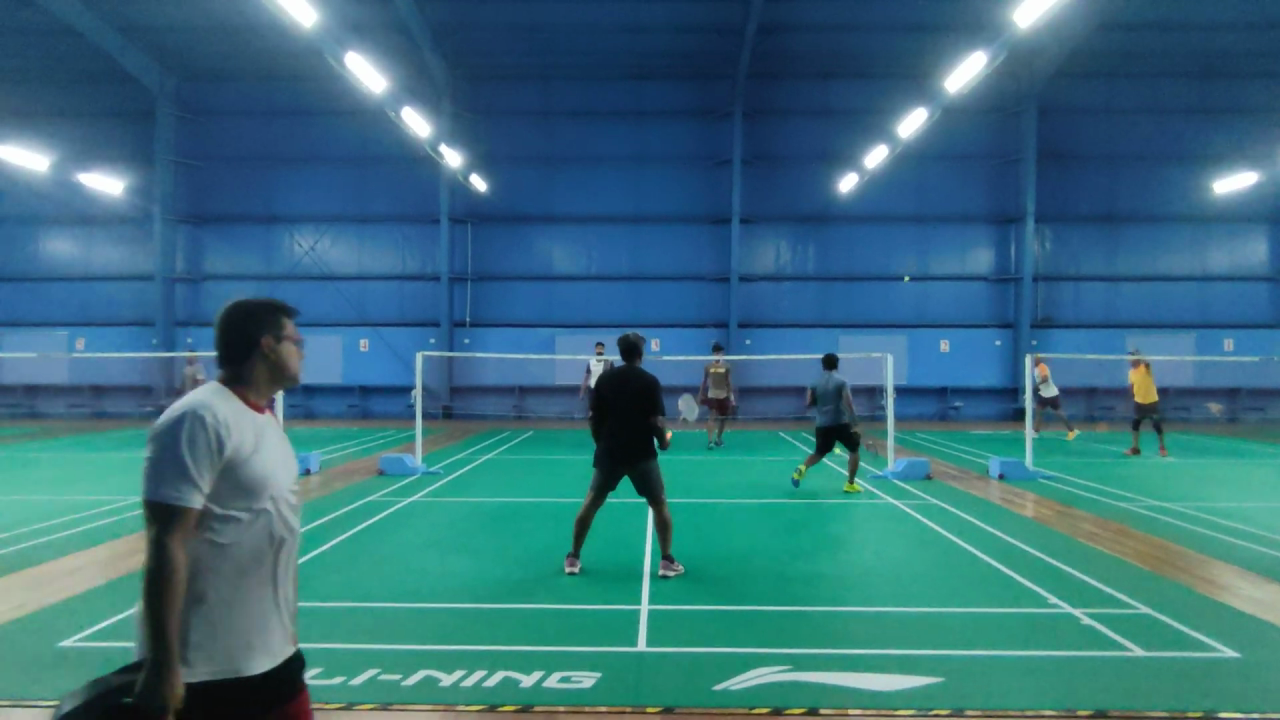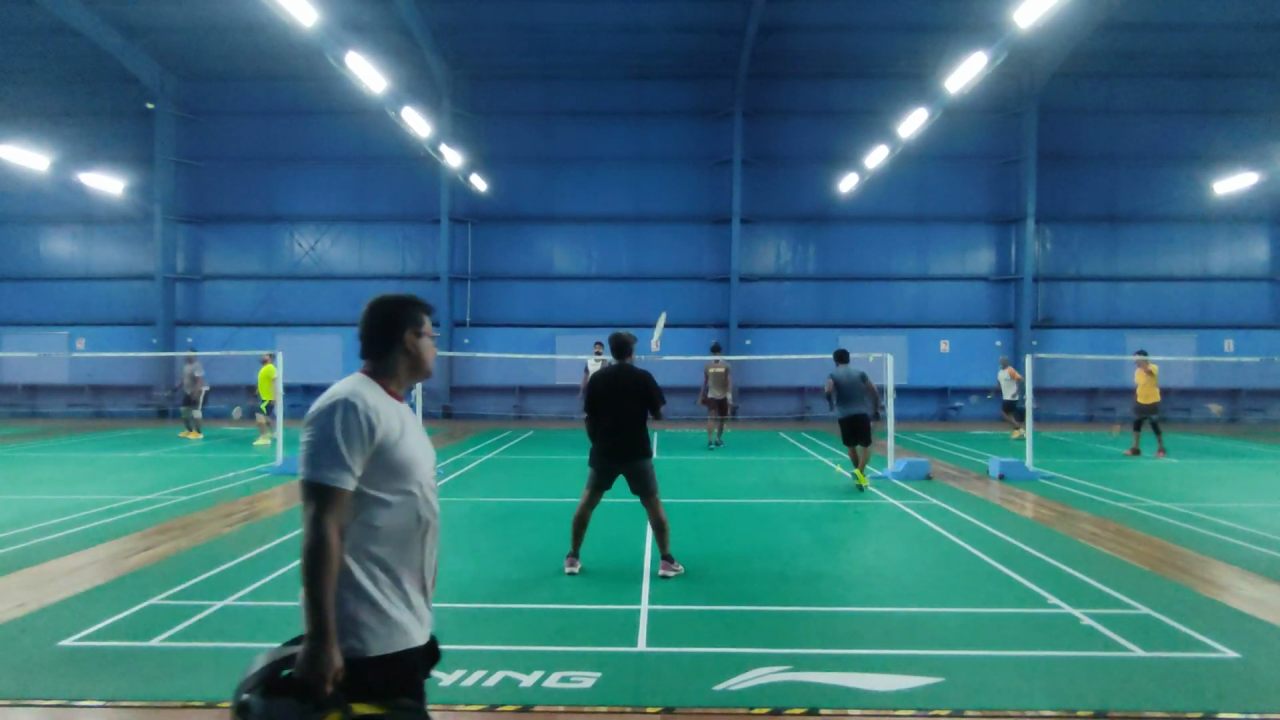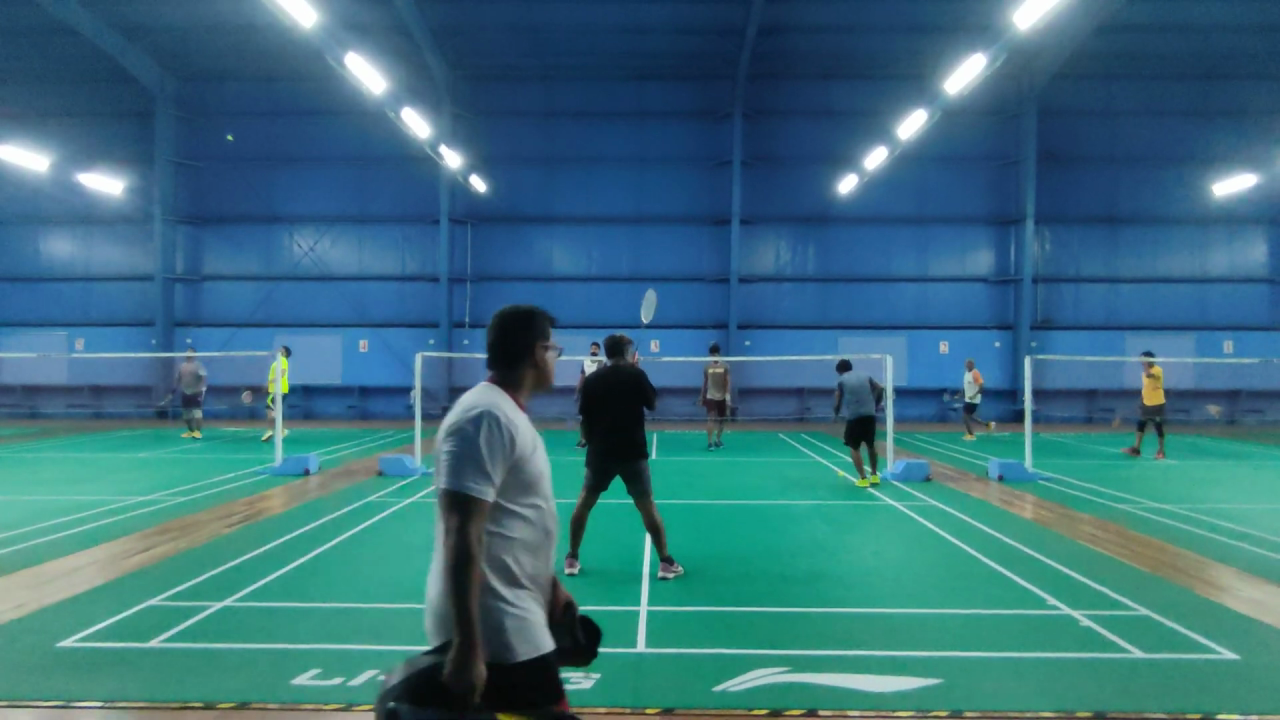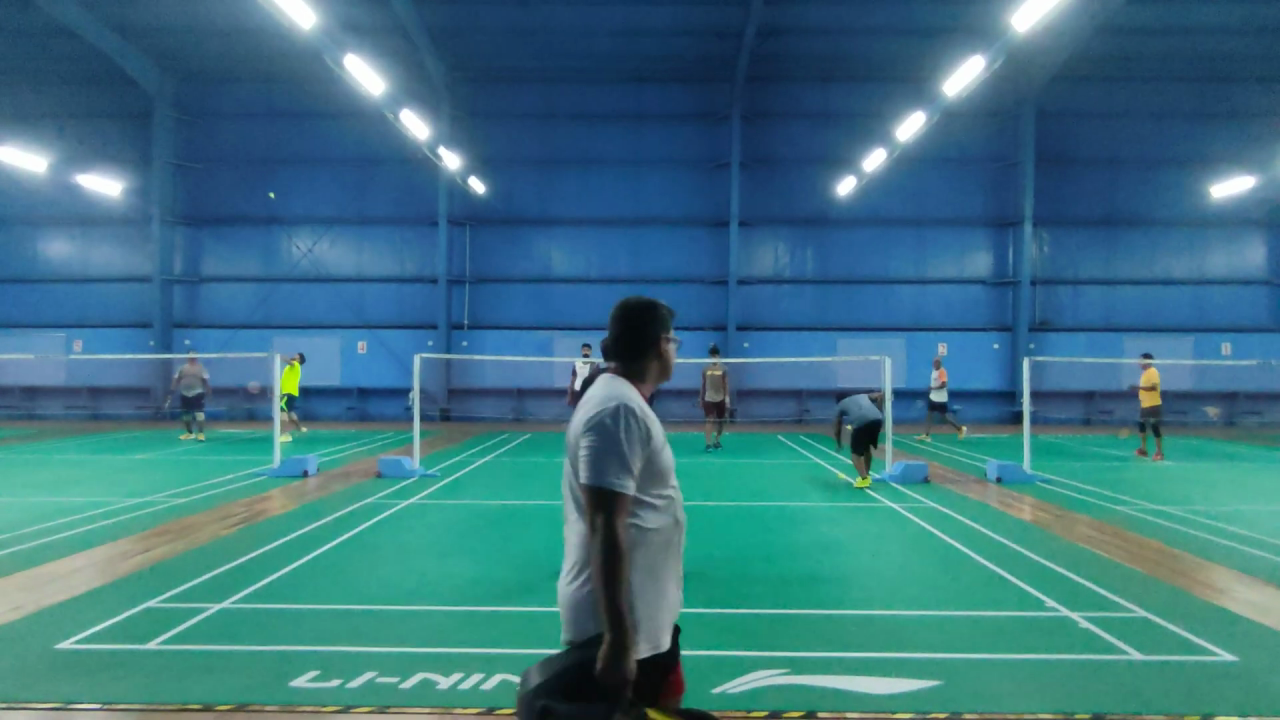
dt=0.3s
person 1, frame 1
left shoulder: (263, 420)
right shoulder: (199, 421)
right elbow: (166, 549)
right wrist: (162, 668)
left hip: (272, 645)
right hip: (205, 660)
person 1, frame 2
left shoulder: (396, 408)
right shoulder: (349, 408)
right elbow: (322, 527)
right wrist: (320, 638)
left hip: (404, 621)
right hip: (369, 629)
person 1, frame 3
left shoulder: (505, 414)
right shoulder: (488, 420)
right elbow: (463, 538)
left wrist: (551, 588)
right wrist: (467, 646)
left hip: (505, 616)
right hip: (497, 626)
person 1, frame 4
left shoulder: (624, 404)
right shoulder: (620, 412)
right elbow: (606, 531)
right wrist: (618, 640)
left hip: (643, 610)
right hip: (622, 619)
person 2, frame 1
left shoulder: (604, 378)
right shoulder: (649, 382)
left elbow: (593, 418)
right elbow: (656, 424)
right wrist: (663, 439)
left hip: (608, 454)
right hip: (641, 455)
left knee: (591, 503)
right knee: (659, 505)
left ankle: (573, 557)
right ankle: (667, 561)
person 2, frame 2
left shoulder: (597, 378)
right shoulder: (643, 377)
left elbow: (588, 418)
right elbow: (658, 414)
left hip: (603, 452)
right hip: (636, 452)
left knee: (587, 502)
right knee: (653, 504)
left ankle: (573, 557)
right ankle: (666, 561)
person 2, frame 3
left shoulder: (593, 380)
right shoulder: (636, 375)
left elbow: (584, 419)
right elbow: (652, 404)
left hip: (601, 453)
right hip: (633, 453)
left knee: (584, 504)
right knee: (647, 507)
left ankle: (572, 559)
right ankle: (666, 563)
person 2, frame 4
left shoulder: (590, 382)
right shoulder: (633, 379)
left elbow: (584, 421)
right elbow: (647, 406)
left hip: (598, 454)
right hip: (628, 454)
left knee: (587, 508)
right knee: (642, 507)
left ankle: (577, 562)
right ankle: (662, 563)
